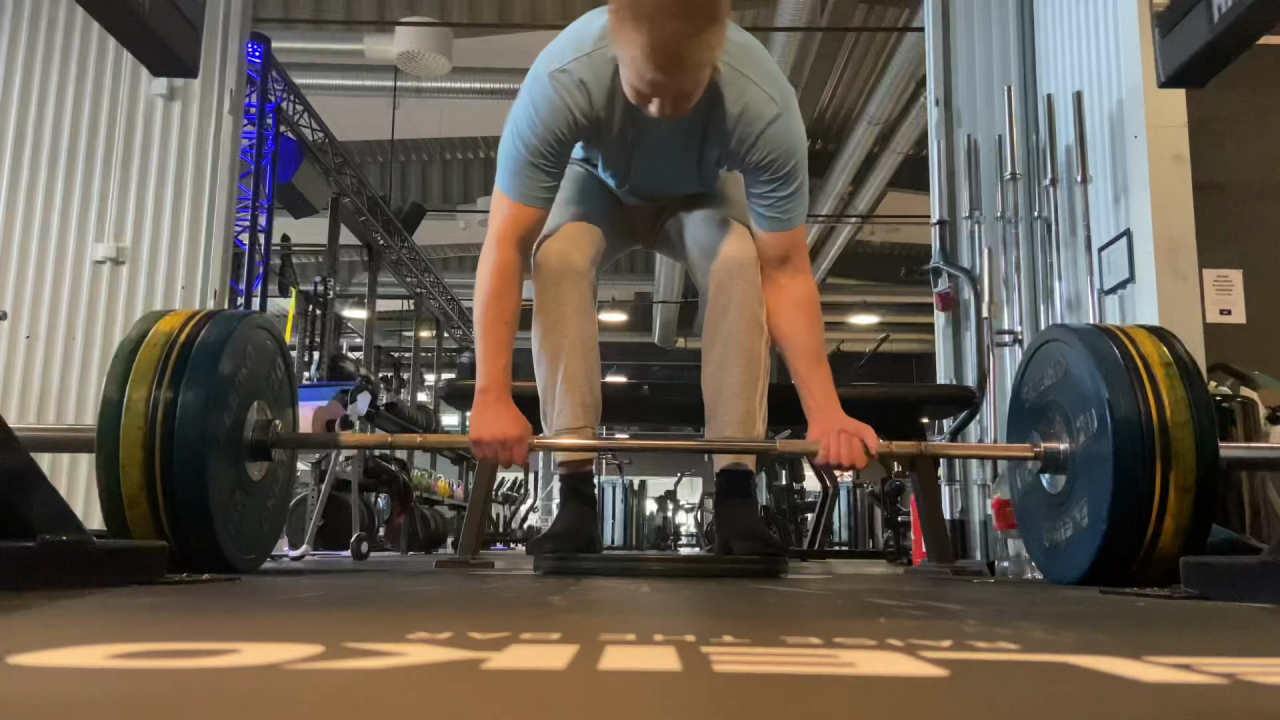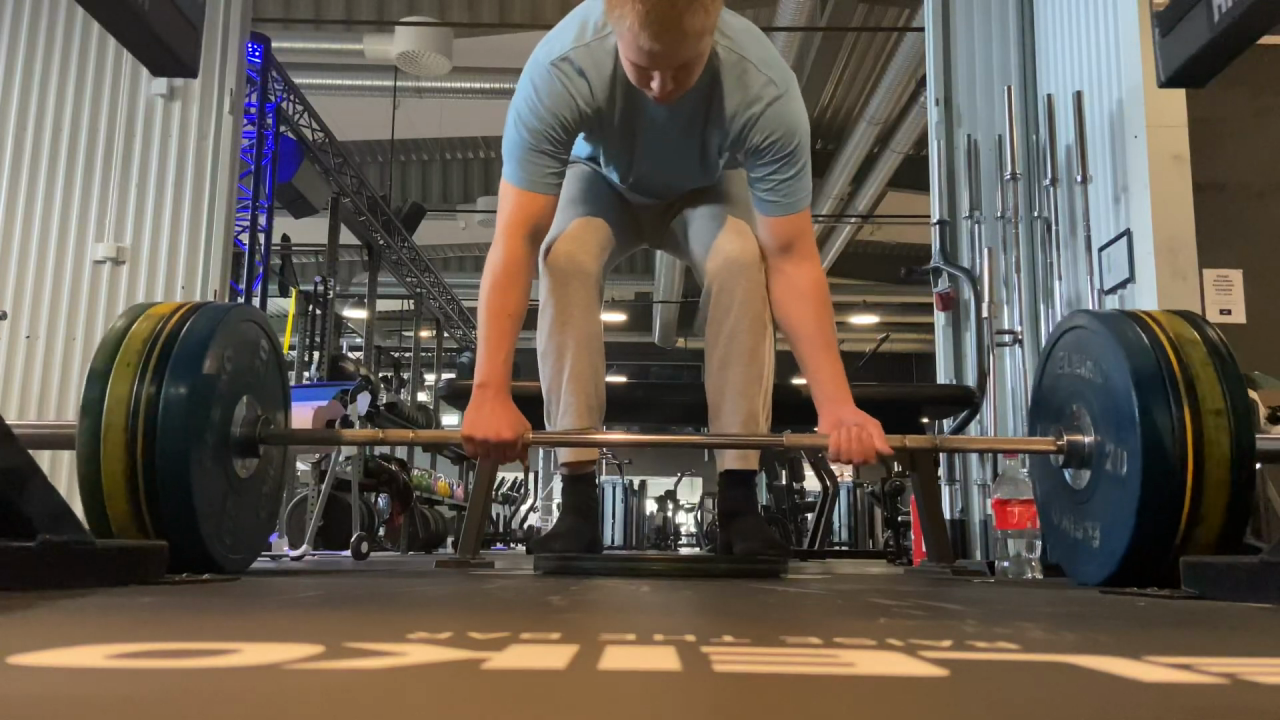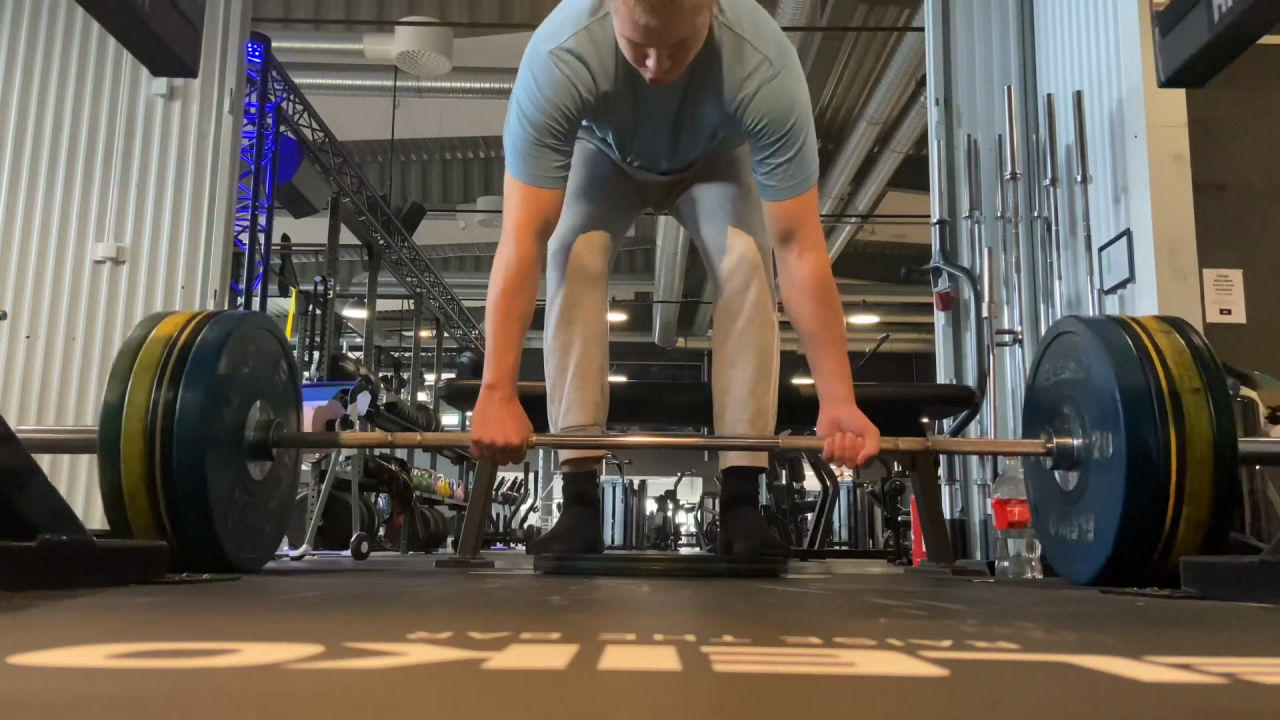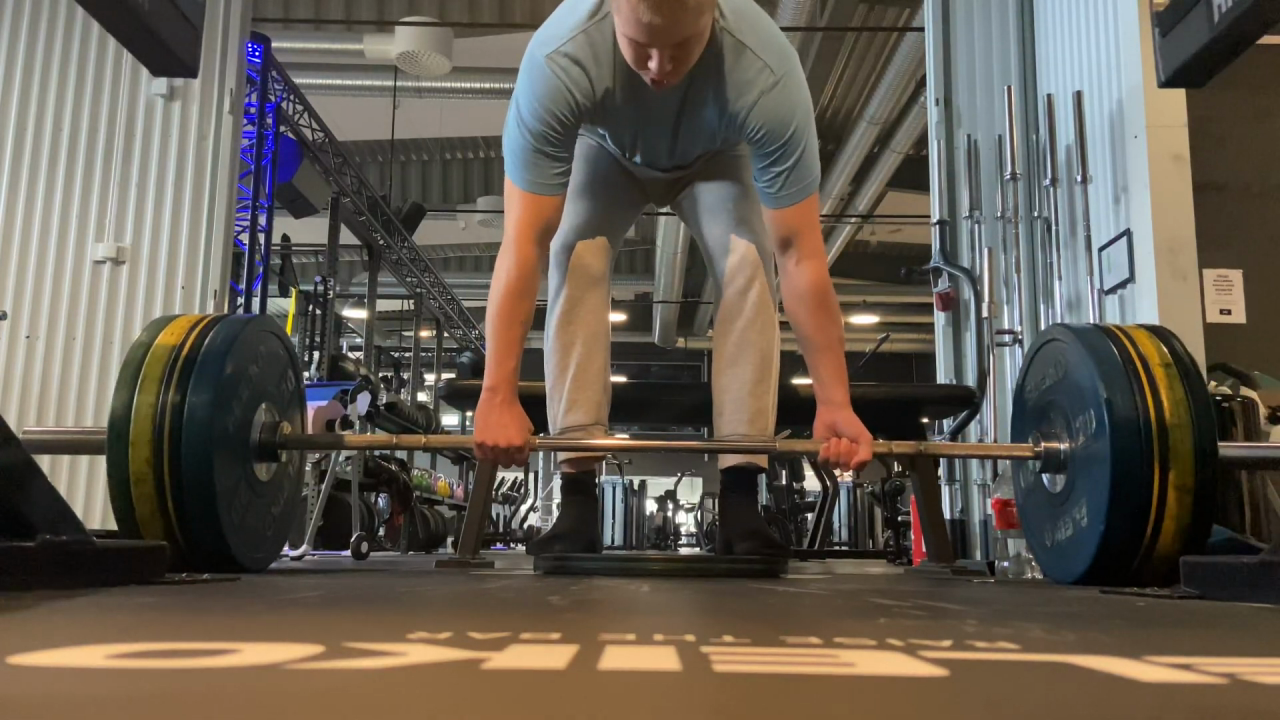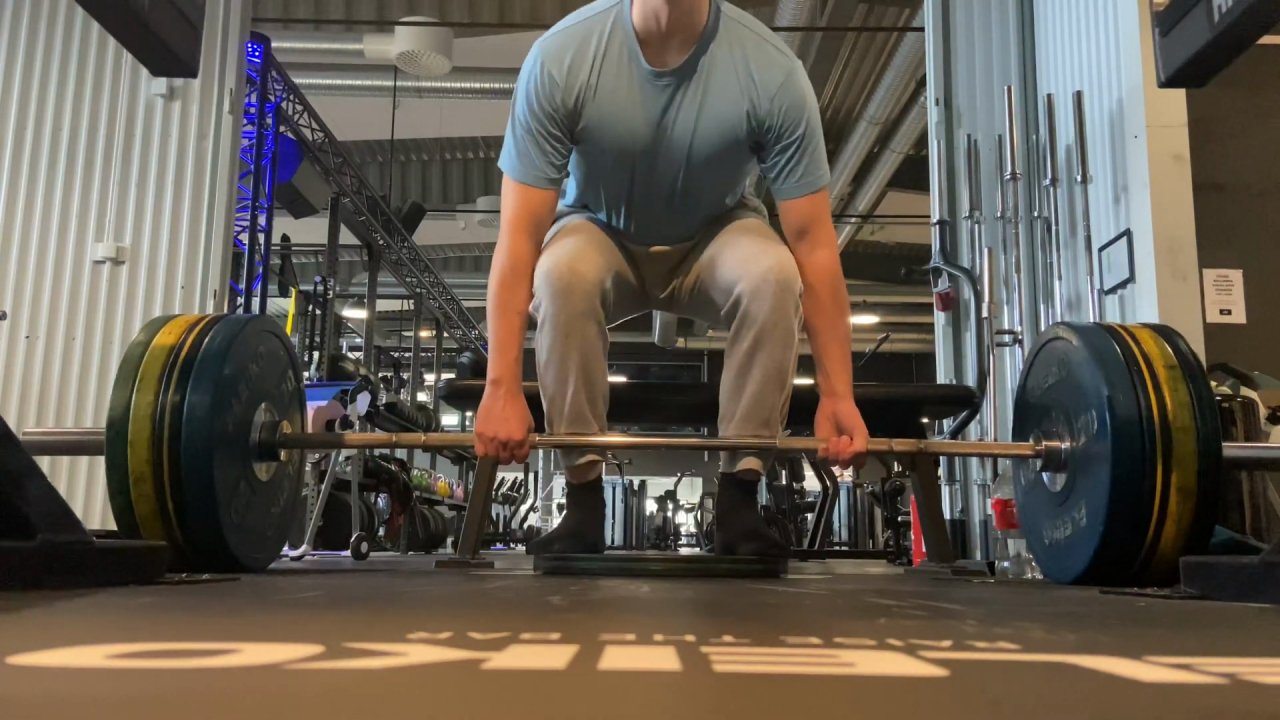
dt=1s
person 1, frame 1
left shoulder: (764, 104)
right shoulder: (560, 80)
left elbow: (784, 270)
right elbow: (506, 247)
left wrist: (824, 411)
right wrist: (492, 396)
left hip: (701, 191)
right hip: (595, 182)
left knee: (737, 260)
right knee: (557, 256)
left ankle: (735, 491)
right ankle: (576, 491)
person 1, frame 2
left shoulder: (763, 88)
right shoulder: (559, 68)
left elbow: (790, 259)
right elbow: (514, 243)
left wrist: (835, 403)
right wrist: (490, 391)
left hip: (706, 186)
right hip: (599, 180)
left knee: (737, 261)
right knee: (564, 258)
left ankle: (738, 494)
right ankle: (578, 494)
person 1, frame 3
left shoulder: (763, 64)
right shoulder: (559, 55)
left elbow: (798, 246)
right elbow: (523, 240)
left wrist: (837, 399)
right wrist: (497, 392)
left hip: (714, 156)
right hip: (602, 152)
left knee: (747, 263)
right knee: (573, 257)
left ankle: (741, 497)
right ankle: (580, 496)
person 1, frame 4
left shoulder: (766, 70)
right shoulder: (557, 58)
left elbow: (798, 253)
right elbow: (524, 246)
left wrist: (834, 402)
right wrist: (498, 395)
left hip: (715, 155)
right hip: (605, 148)
left knee: (748, 266)
right knee: (575, 261)
left ankle: (739, 496)
right ankle: (577, 495)
person 1, frame 5
left shoulder: (770, 69)
right shoulder: (560, 56)
left elbow: (812, 243)
right elbow: (519, 237)
left wrist: (837, 394)
right wrist: (501, 387)
left hip: (714, 236)
right hip: (601, 234)
left knee: (773, 274)
right knee: (561, 274)
left ankle: (739, 494)
right ankle: (583, 495)
